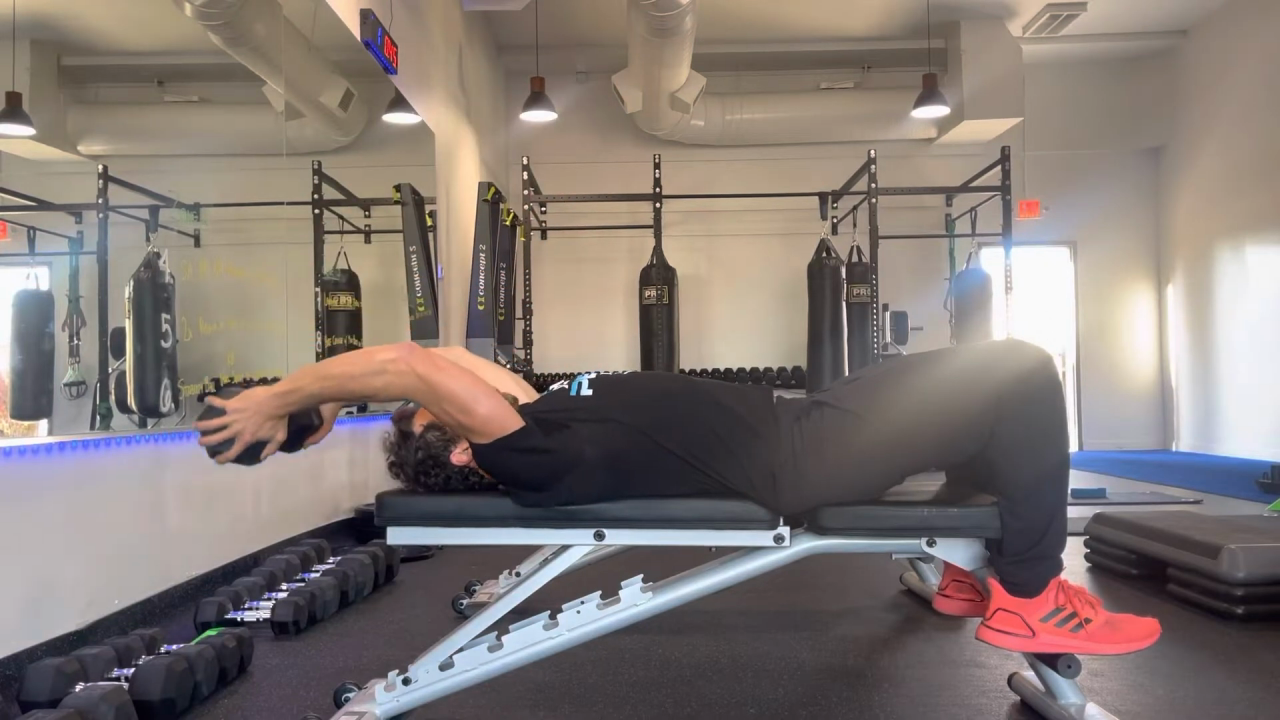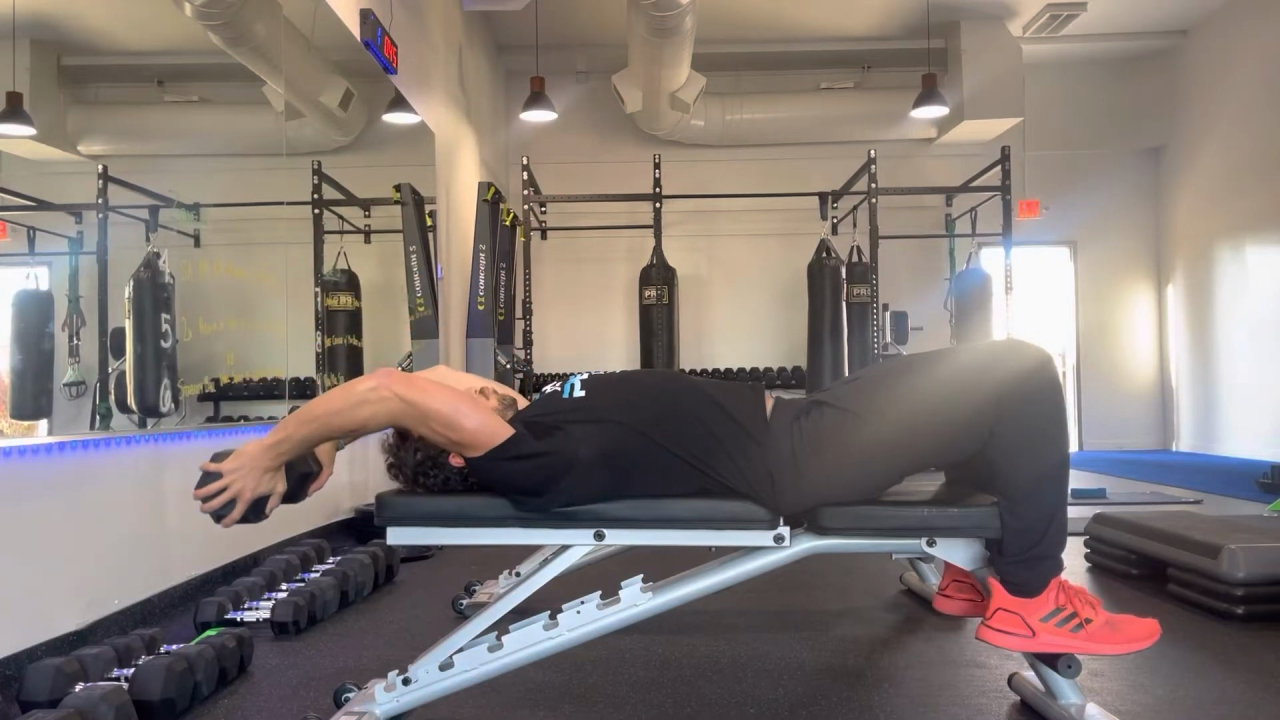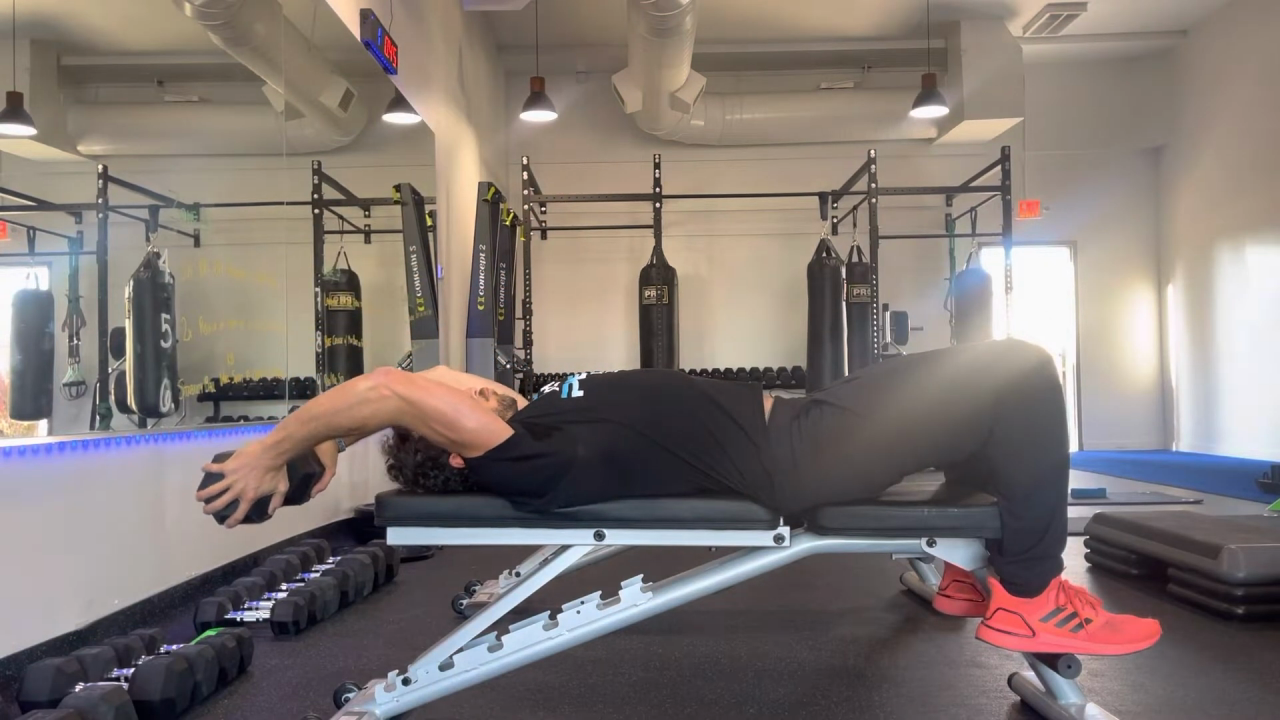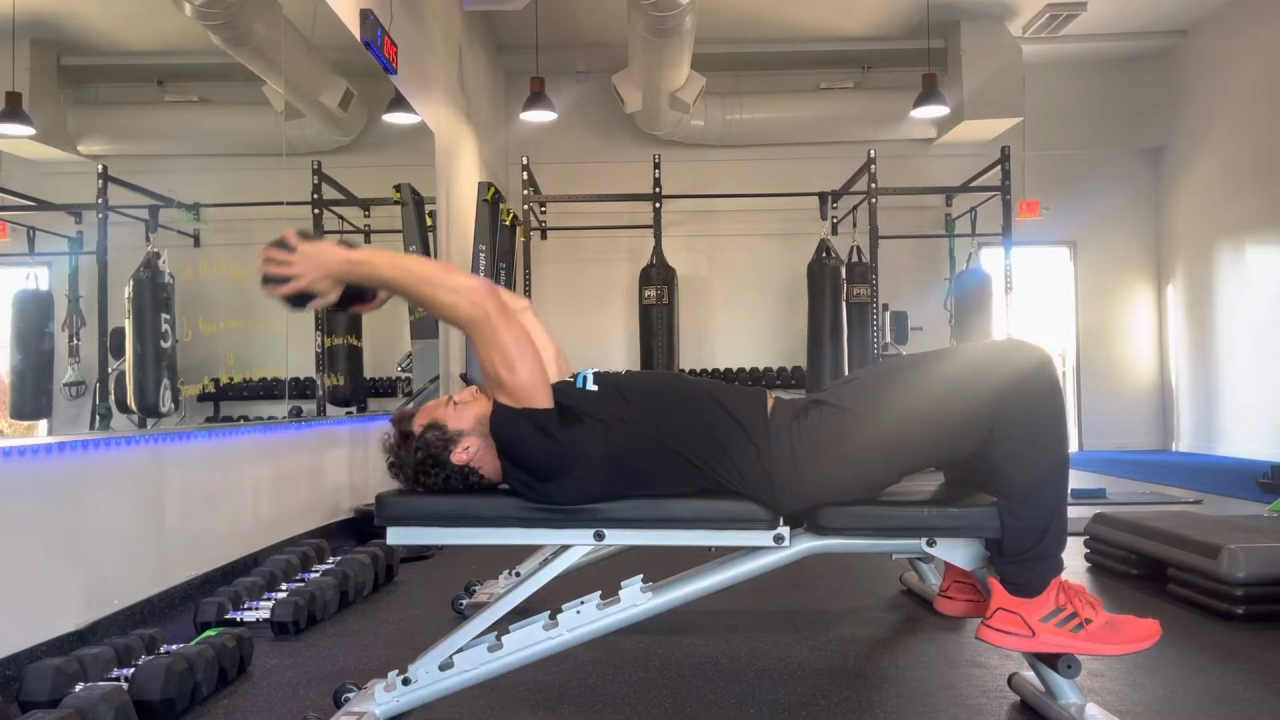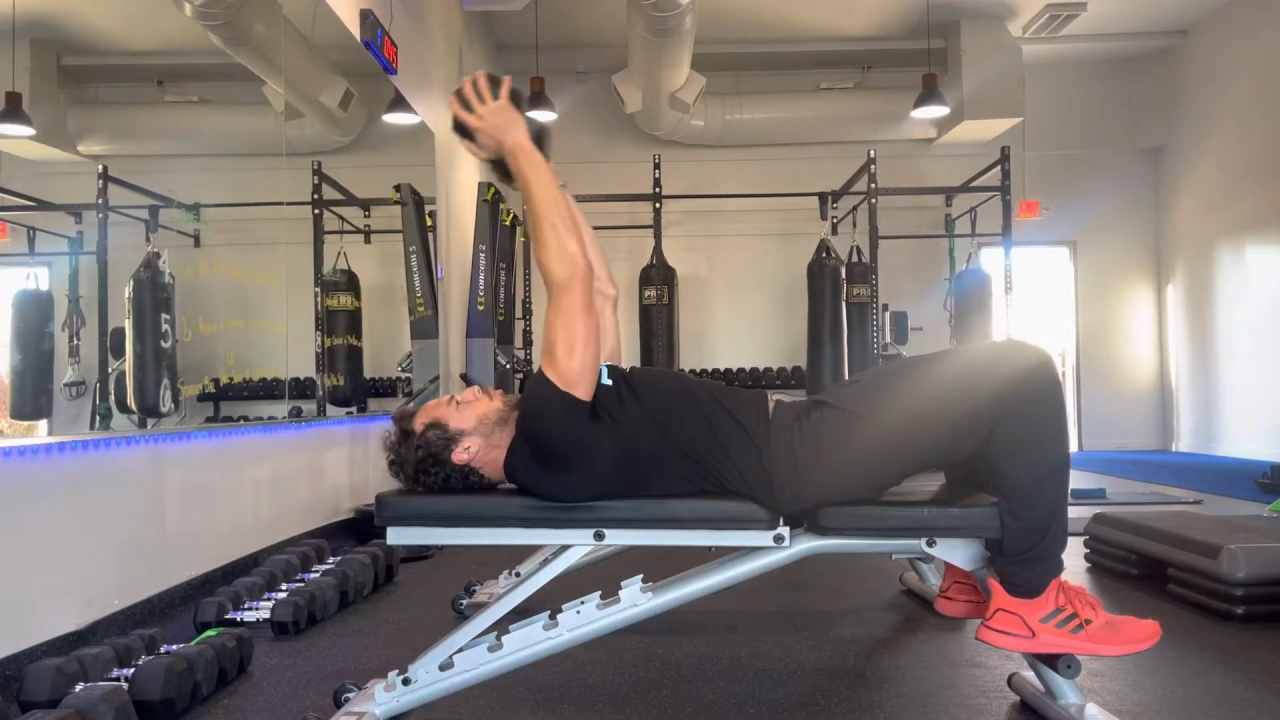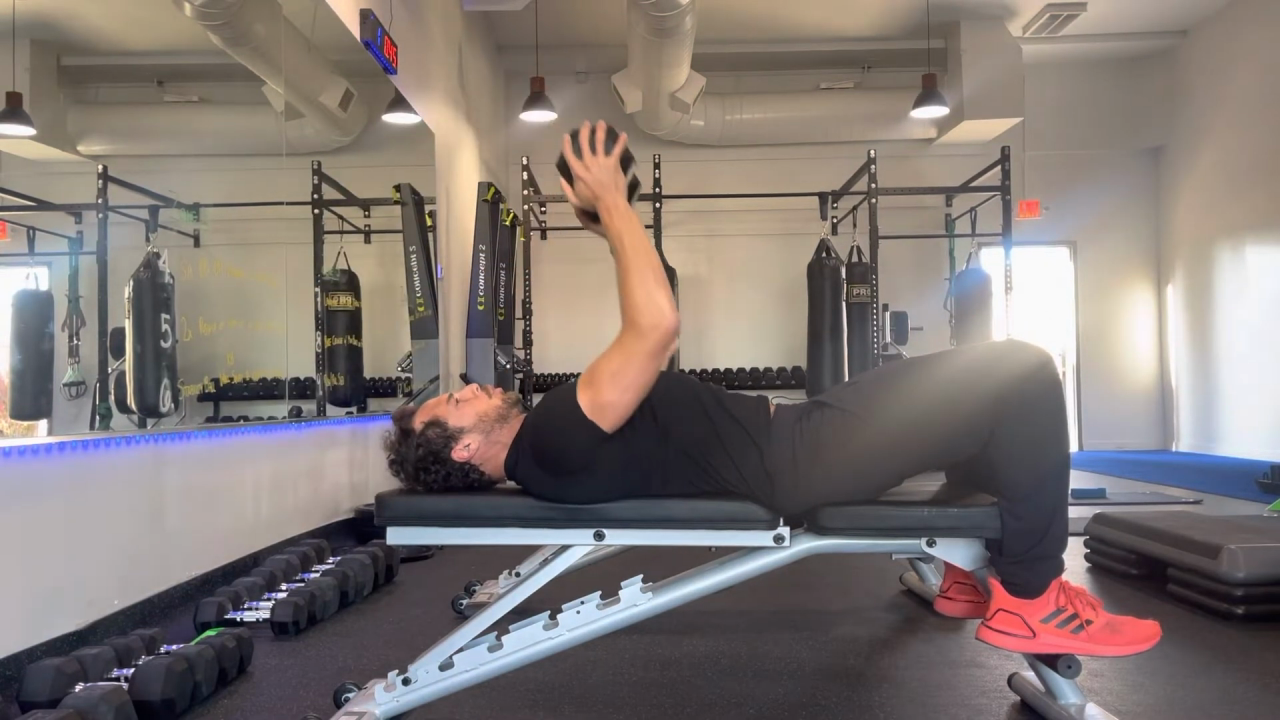
dt=0.5s
person 1, frame 1
left shoulder: (535, 418)
right shoulder: (533, 461)
left elbow: (447, 359)
right elbow: (415, 363)
left wrist: (308, 396)
right wrist: (275, 400)
left hip: (798, 418)
right hip: (804, 459)
left knee: (991, 375)
right knee: (1022, 372)
left ankle: (970, 569)
right ankle: (1027, 599)
person 1, frame 2
left shoulder: (534, 416)
right shoulder: (530, 463)
left elbow: (417, 384)
right elbow: (398, 389)
left wrist: (318, 439)
right wrist: (269, 451)
left hip: (796, 416)
right hip: (802, 459)
left knee: (990, 377)
right knee: (1020, 370)
left ankle: (971, 570)
right ankle: (1028, 598)
person 1, frame 3
left shoulder: (533, 422)
right shoulder: (528, 467)
left elbow: (417, 385)
right elbow: (398, 390)
left wrist: (320, 431)
right wrist: (271, 448)
left hip: (796, 418)
right hip: (799, 456)
left knee: (990, 380)
right knee: (1020, 371)
left ankle: (971, 567)
right ankle: (1029, 598)
person 1, frame 4
left shoulder: (546, 430)
right shoulder: (542, 457)
left elbow: (505, 313)
right elbow: (485, 306)
left wrist: (356, 267)
right wrist: (347, 261)
left hip: (794, 424)
right hip: (798, 455)
left knee: (990, 377)
right knee: (1021, 373)
left ankle: (974, 569)
right ankle: (1026, 597)
person 1, frame 5
left shoulder: (557, 424)
right shoulder: (549, 442)
left elbow: (595, 289)
right elbow: (570, 276)
left wrist: (526, 158)
right wrist: (516, 148)
left hip: (800, 429)
right hip: (801, 459)
left knee: (990, 381)
right knee: (1022, 376)
left ankle: (979, 566)
right ankle: (1028, 599)
person 1, frame 6
left shoulder: (554, 427)
right shoulder: (554, 447)
left elbow: (640, 337)
right elbow: (657, 322)
left wrist: (606, 215)
right wrist: (610, 200)
left hip: (795, 428)
right hip: (799, 459)
left knee: (988, 389)
right knee: (1022, 376)
left ankle: (975, 572)
right ankle: (1029, 600)
